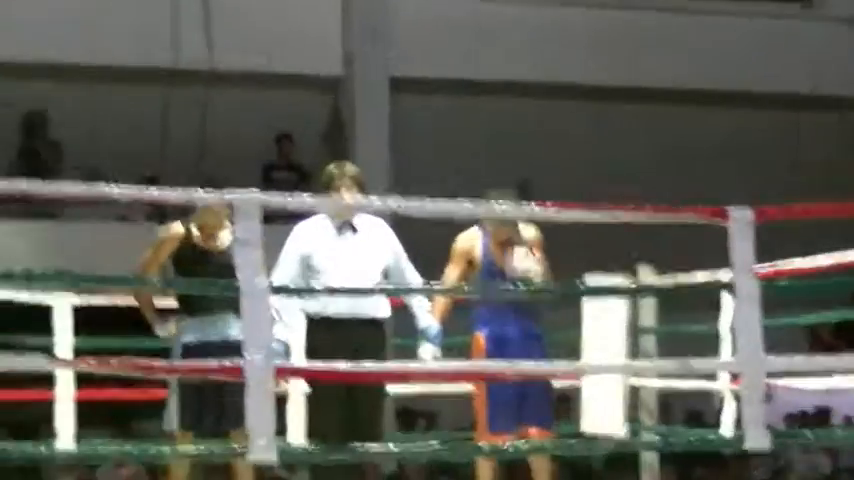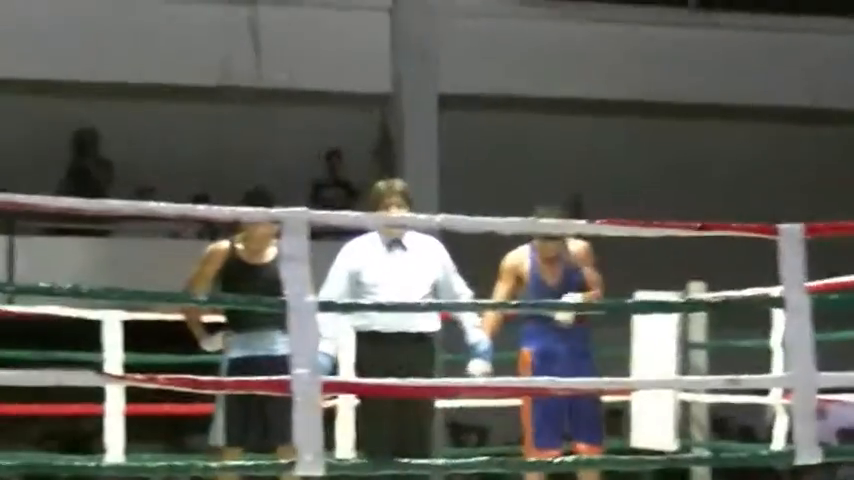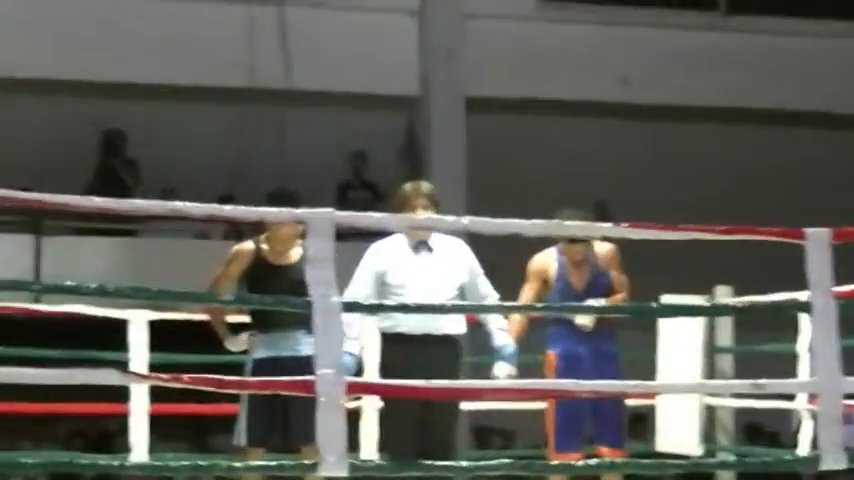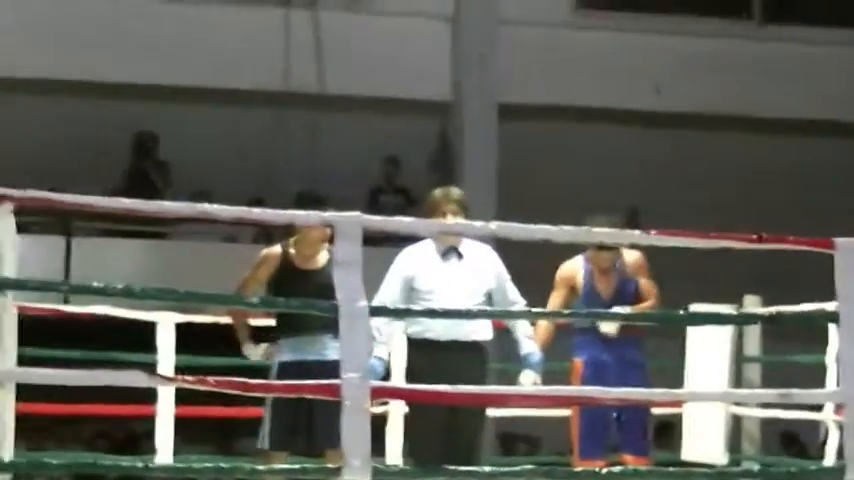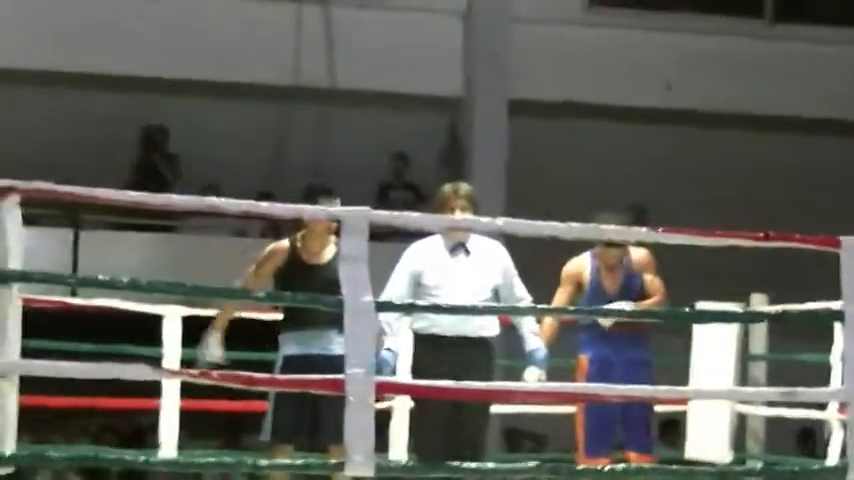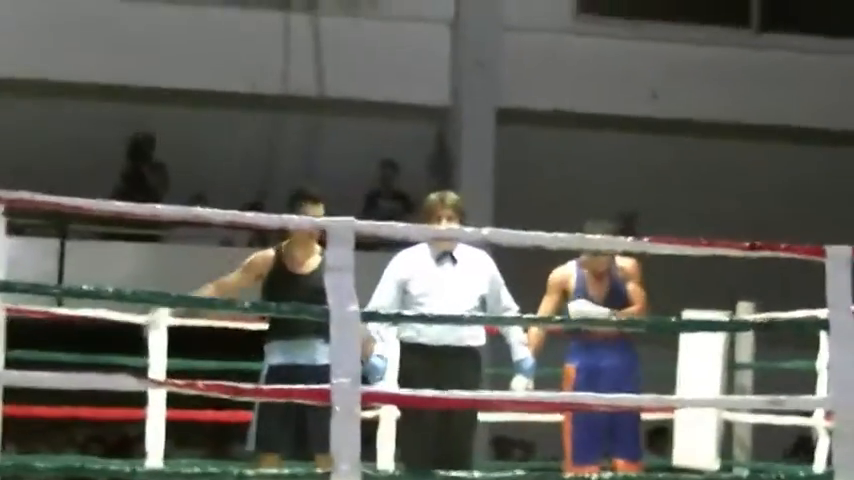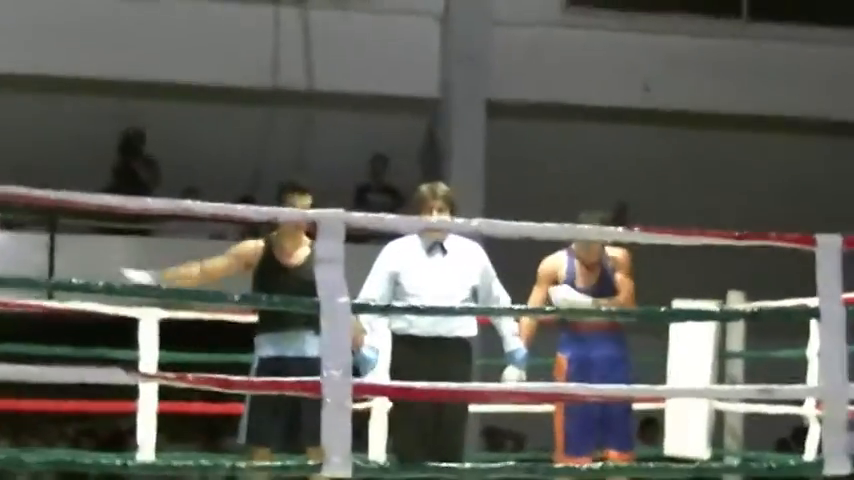
dt=0.1s
person 1, frame 1
left shoulder: (381, 231)
right shoulder: (306, 232)
left elbow: (408, 280)
right elbow: (282, 285)
left wrist: (427, 325)
left hip: (369, 333)
right hip: (324, 333)
left knee: (368, 422)
right knee: (327, 423)
person 1, frame 2
left shoulder: (431, 248)
right shoulder: (356, 250)
left elbow: (458, 296)
right elbow: (331, 302)
left wrist: (478, 341)
left hip: (418, 350)
right hip: (373, 350)
left knee: (417, 435)
right knee: (376, 437)
person 1, frame 3
left shoulder: (457, 250)
right shoulder: (383, 251)
left elbow: (485, 299)
right elbow: (356, 302)
left wrist: (503, 343)
left hip: (444, 351)
right hip: (399, 351)
left knee: (440, 440)
right knee: (400, 439)
person 1, frame 4
left shoulder: (485, 257)
right shoulder: (412, 257)
left elbow: (512, 306)
right elbow: (385, 308)
left wrist: (529, 351)
right wrist: (379, 355)
left hip: (471, 359)
right hip: (425, 357)
left knee: (465, 445)
right knee: (425, 445)
person 1, frame 5
left shoulder: (494, 252)
right shoulder: (420, 252)
left elbow: (519, 302)
right elbow: (393, 303)
left wrist: (535, 347)
right wrist: (391, 348)
left hip: (477, 354)
right hip: (431, 352)
left knee: (470, 442)
right knee: (430, 442)
person 1, frame 6
left shoulder: (480, 262)
right shoulder: (406, 260)
left elbow: (506, 311)
right elbow: (380, 311)
left wrist: (523, 358)
left hip: (464, 363)
right hip: (418, 361)
left knee: (458, 449)
right knee: (417, 449)
person 1, frame 7
left shoulder: (472, 253)
right shoulder: (397, 251)
left elbow: (497, 302)
right elbow: (371, 302)
left wrist: (515, 347)
right wrist: (371, 347)
left hip: (455, 354)
right hip: (410, 353)
left knee: (449, 444)
right knee: (409, 442)
person 2, frame 1
right shoulder: (176, 237)
right elbow: (143, 279)
right wrist: (156, 321)
left hip: (232, 336)
right hip: (192, 336)
left knee: (240, 426)
right knee: (184, 428)
person 2, frame 2
right shoulder: (222, 253)
right elbow: (190, 296)
left wrist: (317, 351)
right wrist: (203, 337)
left hip: (281, 353)
right hip: (239, 352)
left knee: (287, 441)
right knee: (232, 441)
person 2, frame 3
right shoulder: (246, 254)
right elbow: (215, 295)
left wrist: (342, 350)
right wrist: (227, 336)
left hip: (305, 354)
right hip: (264, 353)
left knee: (310, 440)
right knee: (254, 442)
person 2, frame 4
right shoulder: (274, 258)
right wrist: (246, 343)
left hip: (330, 359)
right hip: (288, 357)
left knee: (335, 445)
right knee: (278, 446)
person 2, frame 5
right shoulder: (282, 252)
right elbow: (243, 290)
right wrist: (216, 332)
left hip: (337, 353)
right hip: (295, 351)
left knee: (340, 442)
right knee: (283, 439)
person 2, frame 6
right shoulder: (266, 260)
right elbow: (219, 289)
left wrist: (371, 357)
left hip: (320, 362)
right hip: (279, 361)
left knee: (325, 450)
right knee: (269, 450)
person 2, frame 7
right shoulder: (255, 252)
right elbow: (203, 271)
left wrist: (361, 350)
right wrist: (154, 278)
left hip: (312, 354)
right hip: (271, 352)
left knee: (317, 443)
right knee: (261, 443)
person 3, frame 1
left shoulder: (530, 236)
right shoulder: (468, 243)
left elbow: (544, 282)
right elbow: (446, 291)
left wrist: (534, 270)
left hip: (526, 326)
right hip: (490, 328)
left knee: (538, 411)
right knee: (491, 417)
person 3, frame 2
left shoulder: (579, 251)
right shoulder: (517, 260)
left elbow: (599, 292)
right elbow: (497, 308)
left wrist: (578, 300)
left hip: (575, 343)
right hip: (538, 344)
left knee: (587, 431)
right knee: (539, 432)
person 3, frame 3
left shoulder: (606, 253)
right shoulder: (543, 263)
left elbow: (623, 294)
right elbow: (522, 310)
left wrist: (599, 304)
left hip: (601, 346)
right hip: (563, 348)
left knee: (610, 430)
right knee: (563, 432)
person 3, frame 4
left shoulder: (634, 262)
right shoulder: (571, 270)
left elbow: (654, 302)
right elbow: (549, 318)
left wrist: (626, 313)
left hip: (628, 355)
right hip: (590, 357)
left knee: (636, 442)
right knee: (588, 442)
person 3, frame 5
left shoulder: (641, 259)
right shoulder: (578, 267)
left elbow: (660, 300)
right elbow: (554, 314)
left wrist: (626, 309)
left hip: (634, 351)
right hip: (596, 352)
left knee: (639, 434)
right knee: (593, 437)
person 3, frame 6
left shoulder: (627, 268)
right shoulder: (564, 275)
left elbow: (640, 309)
left wrist: (602, 313)
left hip: (620, 359)
right hip: (582, 360)
left knee: (627, 441)
right knee: (580, 443)
person 3, frame 7
left shoulder: (618, 258)
right shoulder: (554, 264)
left elbow: (626, 303)
left wrist: (585, 302)
left hip: (611, 348)
right hip: (574, 349)
left knee: (618, 429)
right knee: (572, 434)
